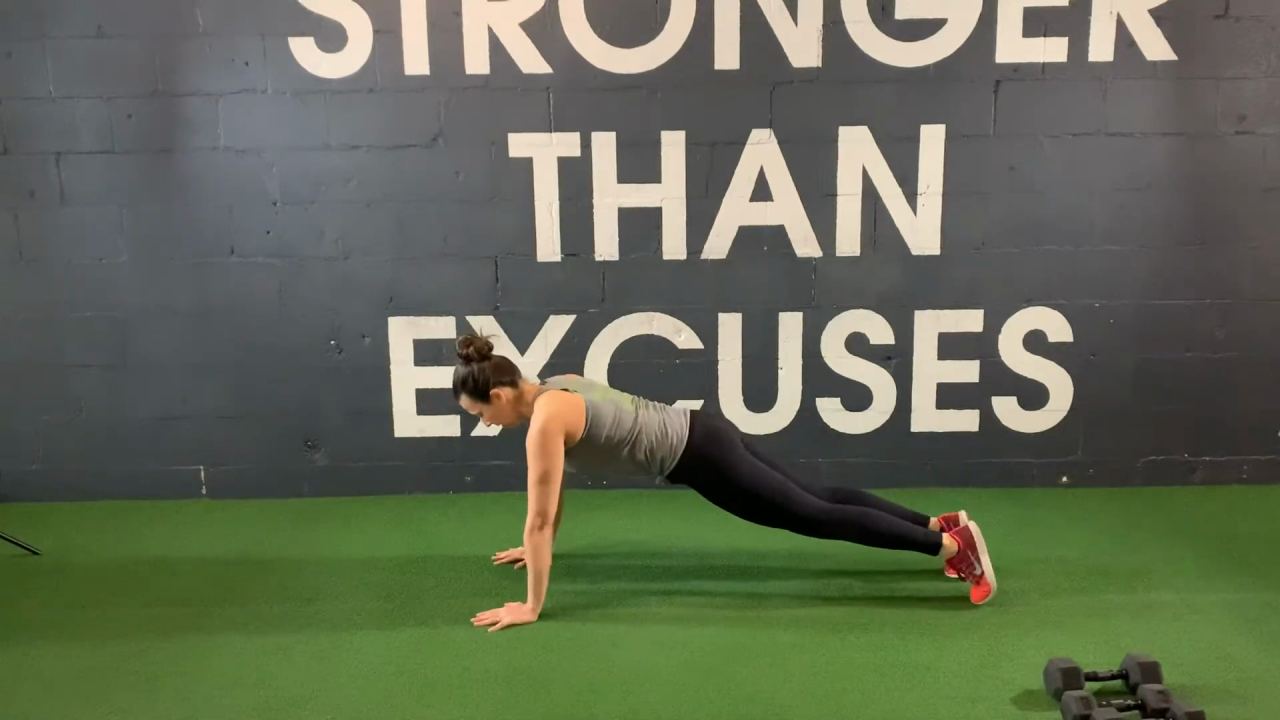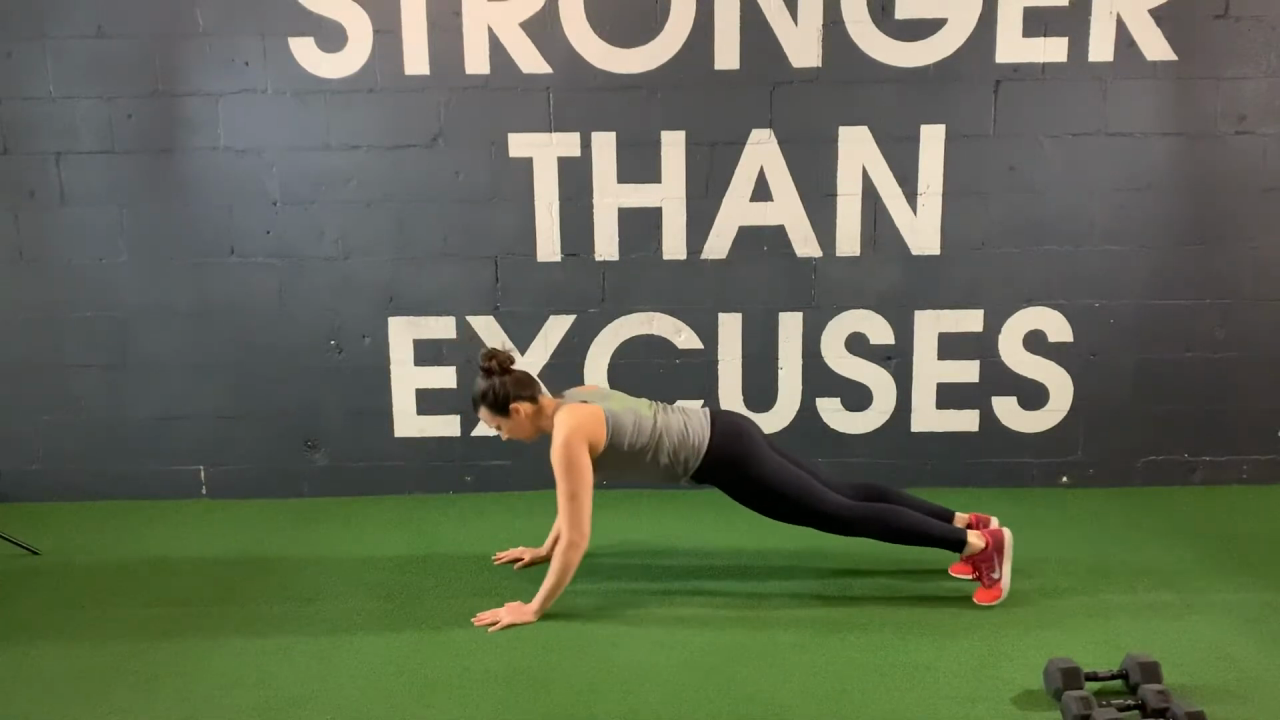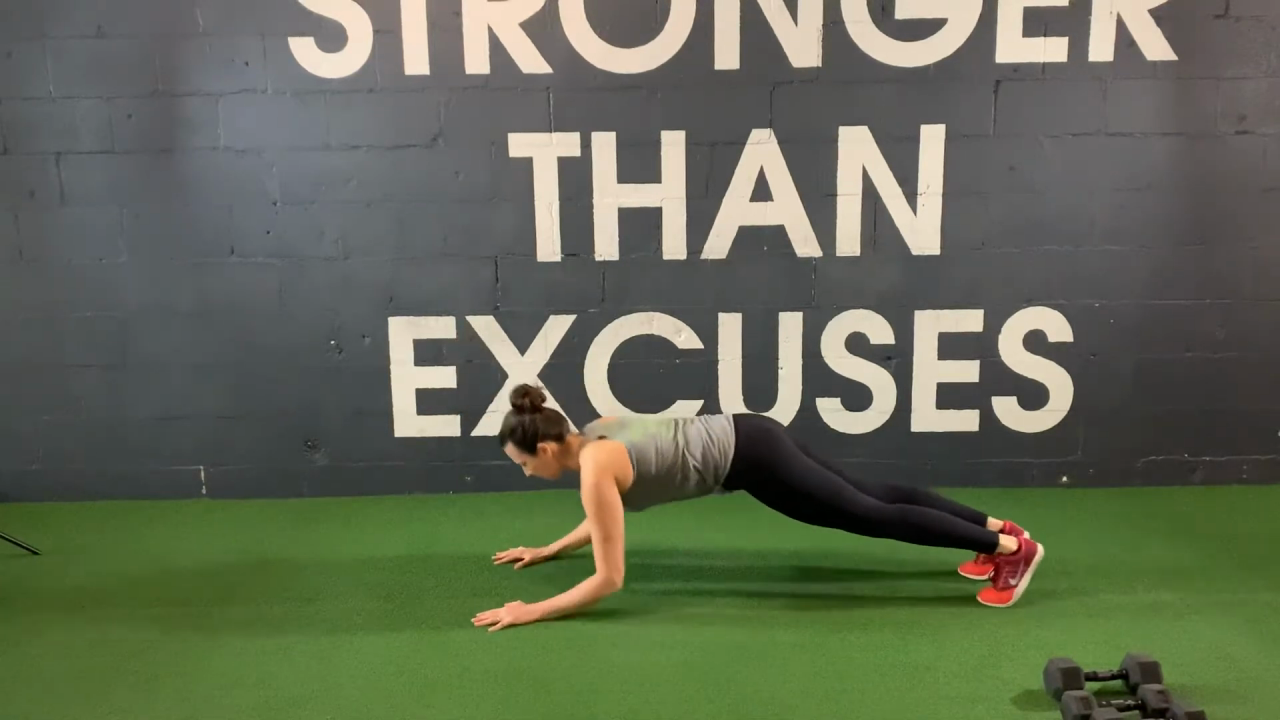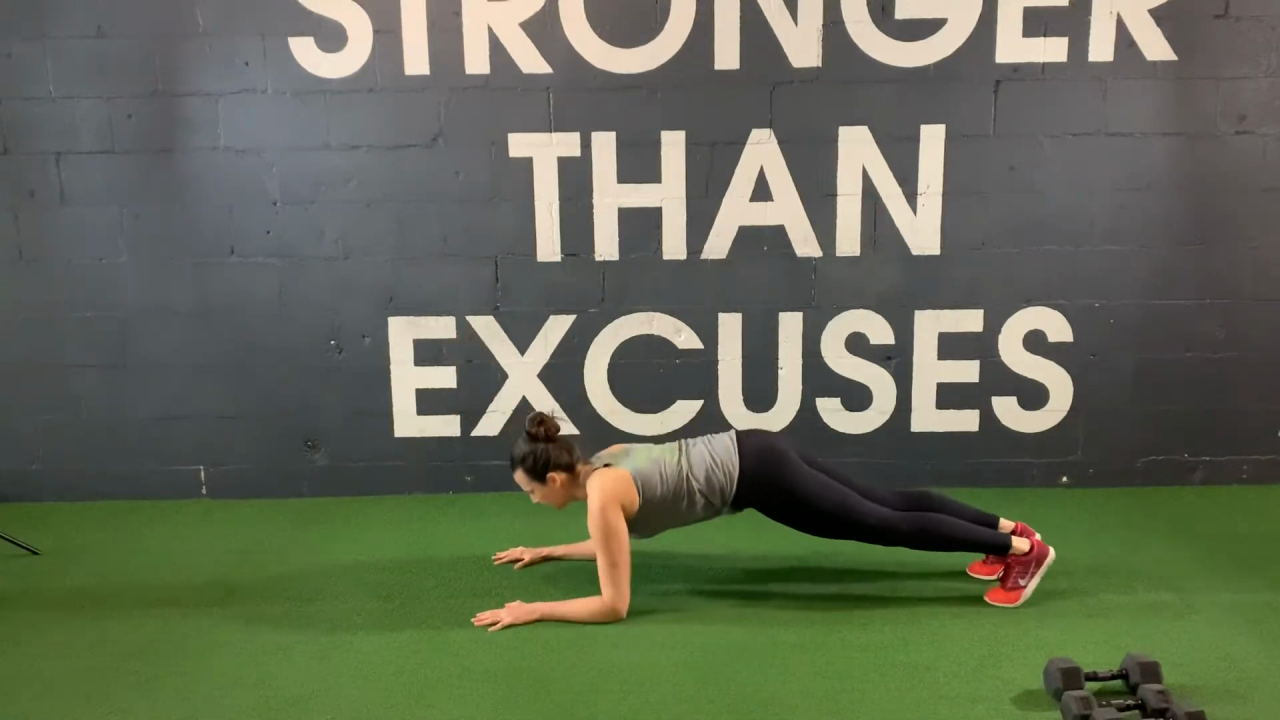
dt=0.2s
person 1, frame 1
left shoulder: (544, 422)
right shoulder: (552, 390)
left elbow: (540, 522)
right elbow: (553, 507)
left wrist: (532, 607)
right wrist: (534, 549)
left hip: (700, 455)
right hip: (701, 434)
left knee: (817, 517)
right knee: (818, 499)
left ankle: (954, 545)
right ankle: (942, 524)
person 1, frame 2
left shoulder: (566, 436)
right shoulder: (568, 403)
left elbow: (575, 543)
right elbow: (577, 497)
left wrist: (532, 608)
right wrist: (539, 550)
left hip: (722, 453)
right hip: (721, 433)
left knee: (842, 516)
right knee: (841, 495)
left ankle: (983, 544)
right ankle: (969, 522)
person 1, frame 3
left shoulder: (594, 469)
right shoulder: (591, 434)
left elbow: (609, 580)
right elbow: (604, 523)
left wrist: (534, 611)
right wrist: (545, 551)
left hip: (749, 459)
right hip: (747, 435)
left knee: (872, 516)
right knee: (872, 495)
left ankle: (1013, 547)
right ankle: (995, 525)
person 1, frame 4
left shoulder: (601, 497)
right shoulder: (601, 461)
left elbow: (614, 604)
right elbow: (614, 542)
left wrist: (535, 610)
right wrist: (545, 551)
left hip: (755, 474)
right hip: (750, 452)
left knee: (884, 526)
right knee: (882, 501)
left ankle: (1021, 548)
right ankle: (1004, 526)
